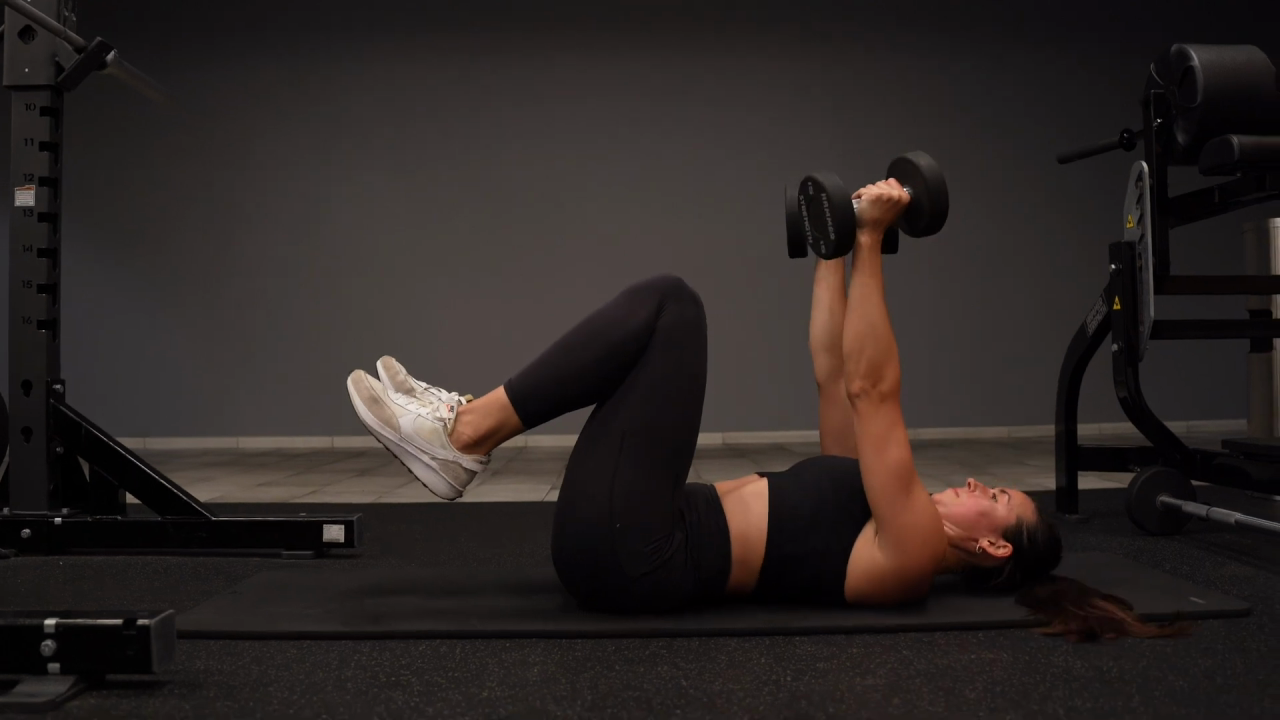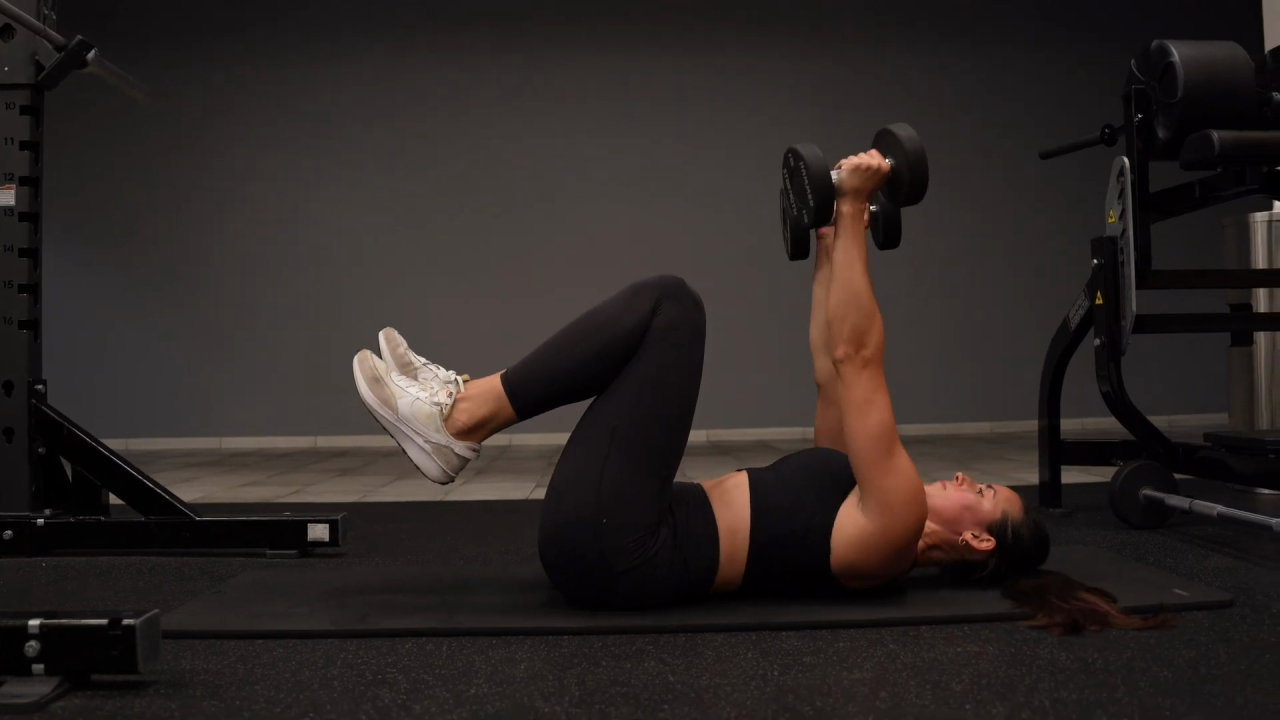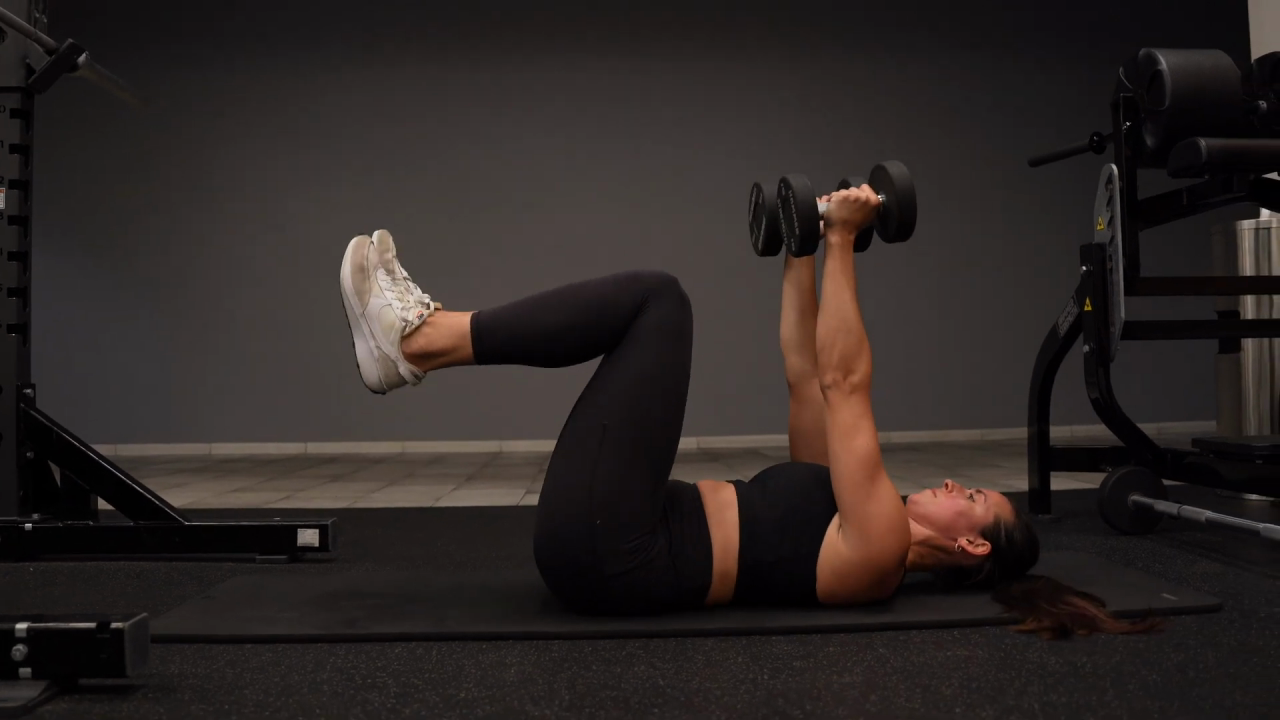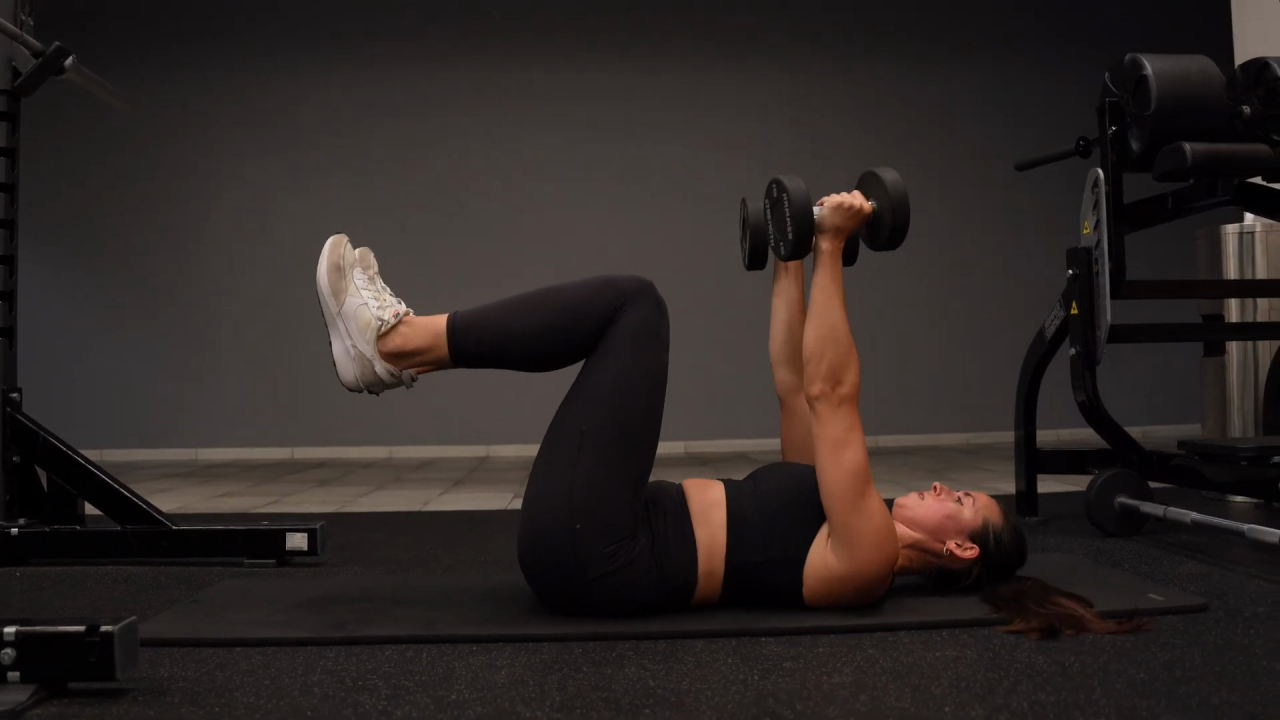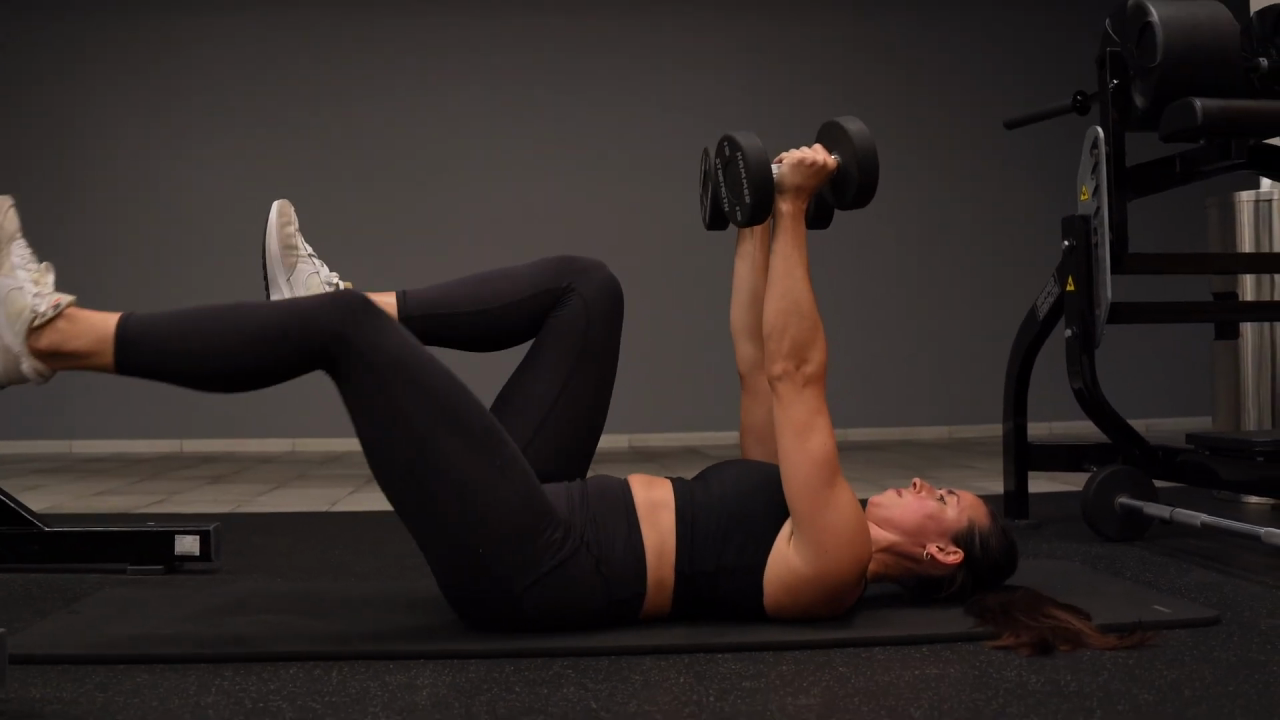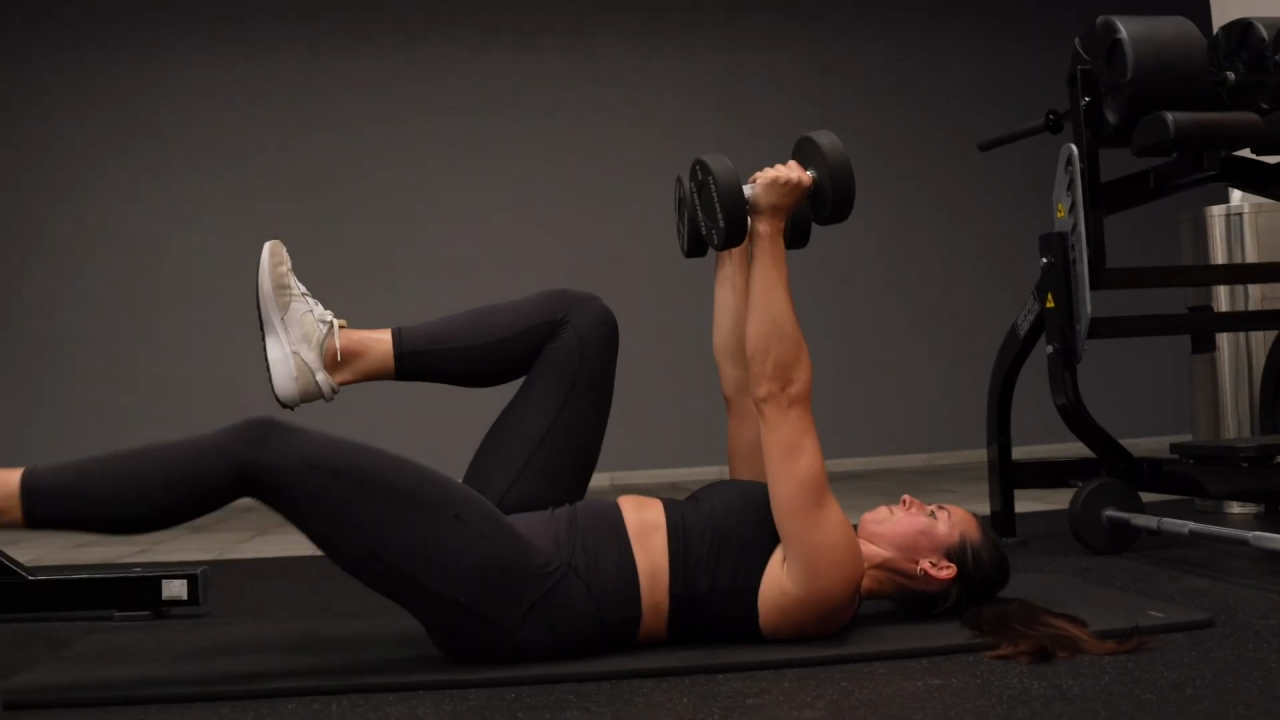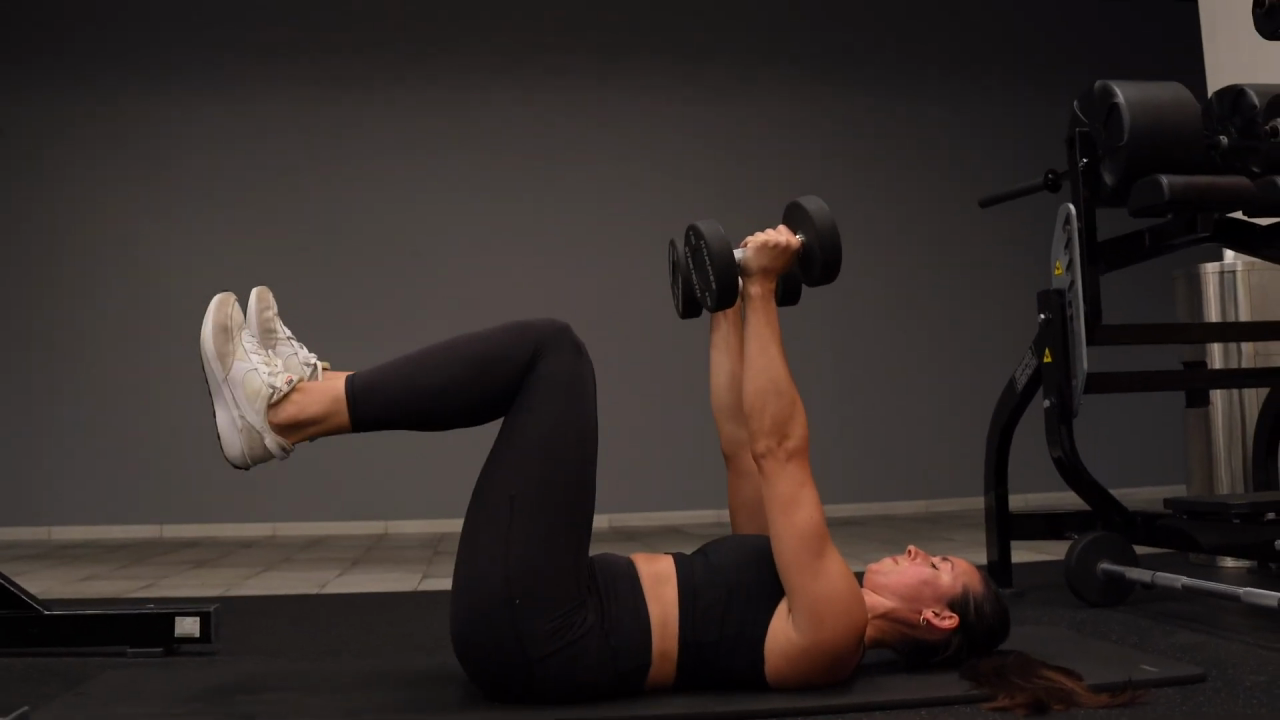
dt=0.7s
person 1, frame 1
left shoulder: (915, 553)
right shoulder: (877, 517)
left elbow: (875, 390)
right elbow: (833, 373)
left wrist: (870, 242)
right wrist: (832, 248)
left hip: (628, 555)
right hip: (625, 544)
left knee: (668, 305)
right knee: (659, 323)
left ankle: (466, 437)
right ankle: (465, 425)
person 1, frame 2
left shoulder: (894, 528)
right shoulder: (867, 505)
left elbow: (859, 361)
right elbow: (830, 374)
left wrist: (852, 213)
right wrist: (830, 243)
left hip: (611, 549)
right hip: (608, 541)
left knee: (669, 303)
right knee: (662, 314)
left ankle: (463, 424)
right ankle: (465, 406)
person 1, frame 3
left shoulder: (879, 550)
right shoulder: (847, 520)
left elbow: (845, 385)
right elbow: (806, 379)
left wrist: (842, 242)
right wrist: (800, 252)
left hip: (606, 554)
right hip: (605, 541)
left knee: (657, 297)
right knee: (648, 314)
left ankle: (417, 342)
right ankle: (422, 339)
person 1, frame 4
left shoulder: (866, 558)
right shoulder: (837, 525)
left elbow: (830, 396)
right elbow: (792, 382)
left wrist: (831, 250)
right wrist: (790, 259)
left hip: (589, 553)
right hip: (590, 544)
left knee: (632, 305)
right knee: (630, 315)
left ankle: (398, 344)
right ankle: (406, 344)
person 1, frame 5
left shoulder: (834, 559)
right shoulder: (801, 519)
left elbow: (799, 374)
right elbow: (754, 359)
left wrist: (793, 212)
right wrist: (754, 222)
left hip: (523, 565)
right hip: (532, 522)
left knee: (343, 334)
right knee: (586, 285)
right ankle: (341, 306)
person 1, frame 6
left shoulder: (827, 580)
right shoulder: (793, 540)
left elbow: (780, 398)
right elbow: (740, 385)
left wrist: (772, 232)
right wrist: (733, 243)
left hip: (511, 595)
right hip: (520, 543)
left knee: (264, 453)
right knee: (581, 318)
right ankle: (335, 353)
person 1, frame 7
left shoulder: (830, 632)
right shoulder: (796, 593)
left elbow: (780, 452)
right elbow: (738, 441)
left wrist: (762, 294)
right wrist: (728, 304)
left hip: (531, 638)
right hip: (531, 620)
left knee: (551, 349)
right knee: (554, 367)
left ankle: (284, 412)
right ankle: (307, 386)
